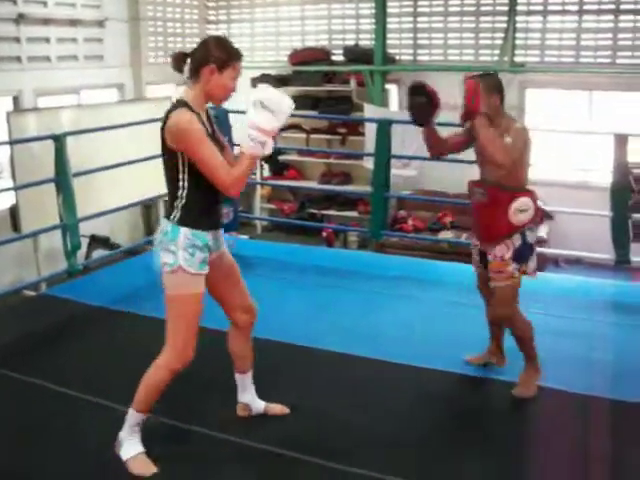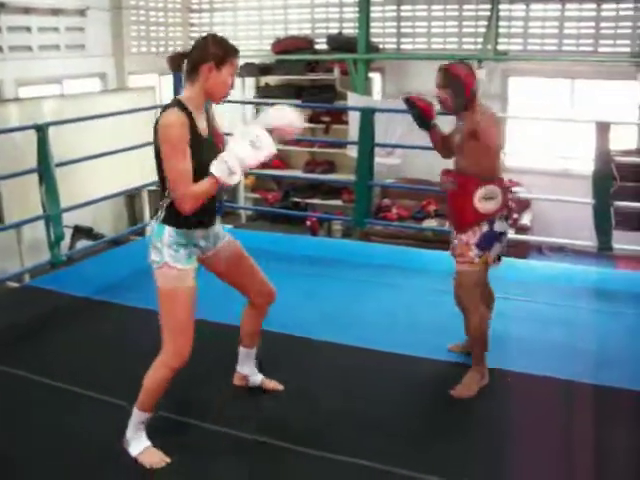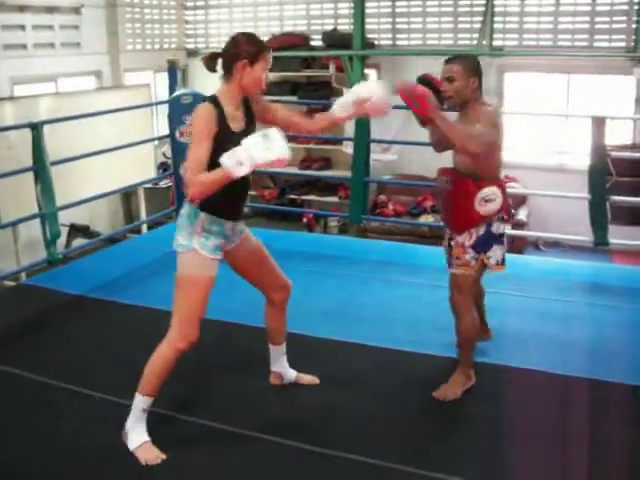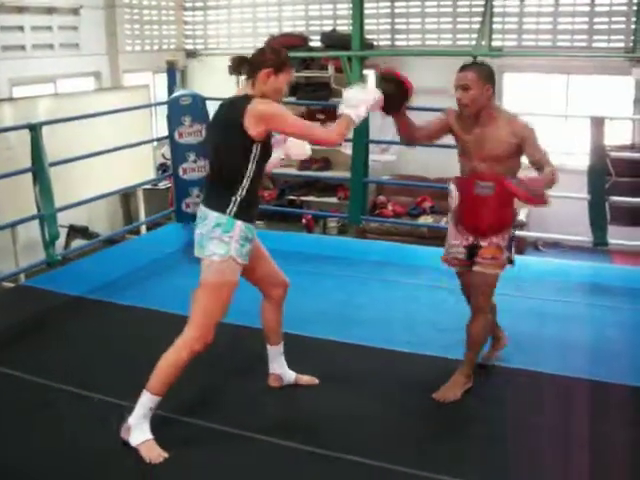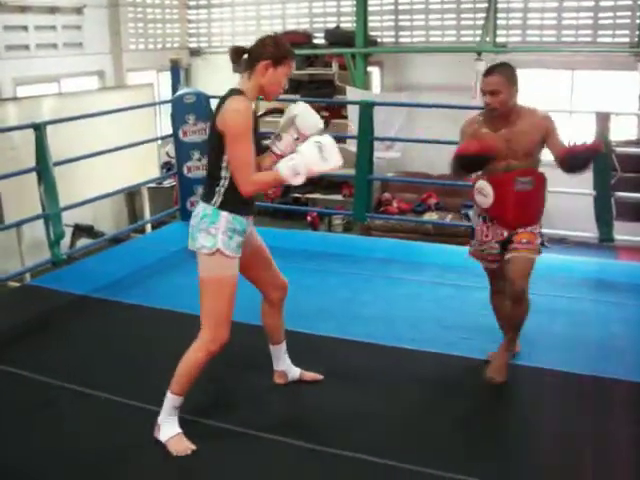
dt=0.2s
person 1, frame 1
left shoulder: (201, 113)
right shoulder: (182, 119)
left elbow: (225, 169)
right elbow: (230, 184)
left wrist: (258, 132)
right wrist: (259, 134)
left hip: (209, 234)
right hip: (182, 241)
left knee: (243, 316)
right knee: (179, 354)
left ankle: (248, 400)
right ankle: (129, 437)
person 1, frame 2
left shoulder: (203, 115)
right shoulder: (175, 120)
left elbow: (224, 147)
right elbow: (186, 201)
left wrist: (267, 129)
right wrist: (234, 163)
left hip: (208, 231)
right hip: (172, 238)
left knee: (263, 294)
right knee: (178, 353)
left ankle: (246, 371)
right ankle: (135, 433)
person 1, frame 3
left shoulder: (251, 106)
right shoulder: (206, 113)
left elbow: (305, 125)
right elbow: (194, 189)
left wrist: (352, 104)
right wrist: (242, 161)
left hip: (232, 224)
right hip: (201, 228)
left knee: (279, 291)
right knee: (183, 337)
left ankle: (280, 370)
right ankle: (135, 425)
person 1, frame 4
left shoulder: (230, 107)
right shoulder: (261, 110)
right elbow: (327, 136)
left wrist: (269, 152)
right wrist: (357, 108)
left hip: (228, 222)
right hip: (226, 229)
left knee: (276, 287)
right knee: (197, 336)
left ankle: (278, 372)
right ankle: (137, 423)
person 1, frame 5
left shoulder: (240, 106)
right shoulder: (236, 107)
left elbow: (254, 168)
right elbow: (247, 184)
left wrist: (286, 140)
right wrist: (299, 165)
left hip: (237, 222)
right hip: (217, 226)
left knee: (275, 290)
right knee: (214, 338)
left ankle: (283, 369)
right ankle: (166, 420)
person 2, frame 1
left shoulder: (515, 130)
right shoulder: (477, 130)
left elbow: (502, 161)
right elbow: (438, 150)
left wrist: (477, 116)
right wrist: (426, 120)
left hip: (512, 230)
right hip: (487, 227)
left knee: (504, 308)
right knee: (488, 292)
left ankle: (532, 367)
right ankle: (496, 350)
person 2, frame 2
left shoulder: (483, 116)
right shoulder: (467, 122)
left elbow: (493, 145)
right elbow: (446, 150)
left wrist: (466, 105)
right wrist: (429, 122)
left hip: (484, 217)
right hip: (468, 214)
left knee: (465, 293)
right knee: (477, 281)
left ankle: (478, 370)
right ankle: (477, 340)
person 2, frame 3
left shoulder: (488, 115)
right shoulder: (460, 116)
left elbow: (472, 149)
right elbow: (442, 145)
left wrist: (433, 113)
right wrist: (432, 114)
left hip: (479, 218)
right hip: (459, 212)
left knee: (459, 296)
right knee: (467, 281)
left ankle: (463, 372)
right ankle: (482, 328)
person 2, frame 4
left shoulder: (517, 129)
right shoulder: (454, 120)
left elbow: (547, 169)
right elbow: (412, 138)
left wrist: (535, 185)
right wrist: (397, 110)
left hip: (495, 224)
right hip: (461, 219)
left knee: (479, 300)
right knee: (472, 292)
left ankle: (463, 374)
right ankle: (496, 335)
person 2, frame 5
left shoulder: (540, 122)
right shoulder: (474, 125)
left elbow: (563, 158)
right elbow: (463, 166)
left wrist: (574, 157)
right wrist: (465, 162)
left hip: (525, 217)
right hip: (489, 215)
left knee: (517, 288)
right knee: (497, 286)
left ankle: (507, 345)
right ankle: (508, 343)
